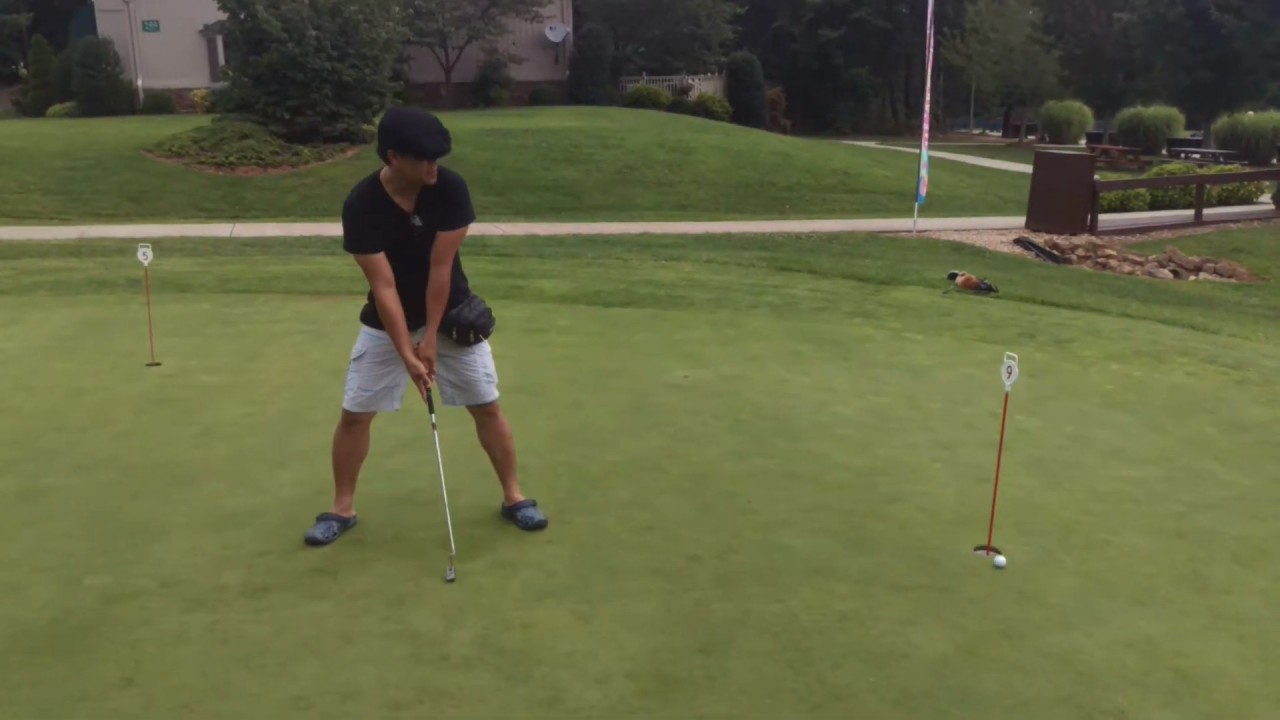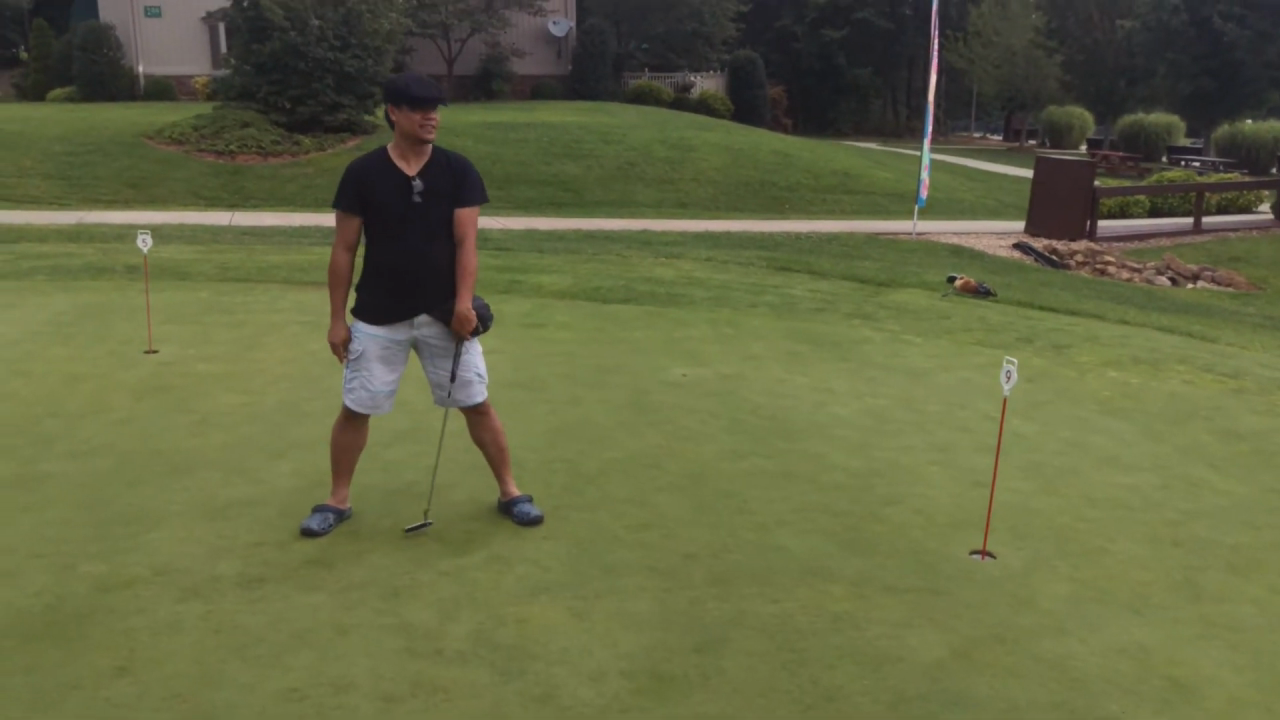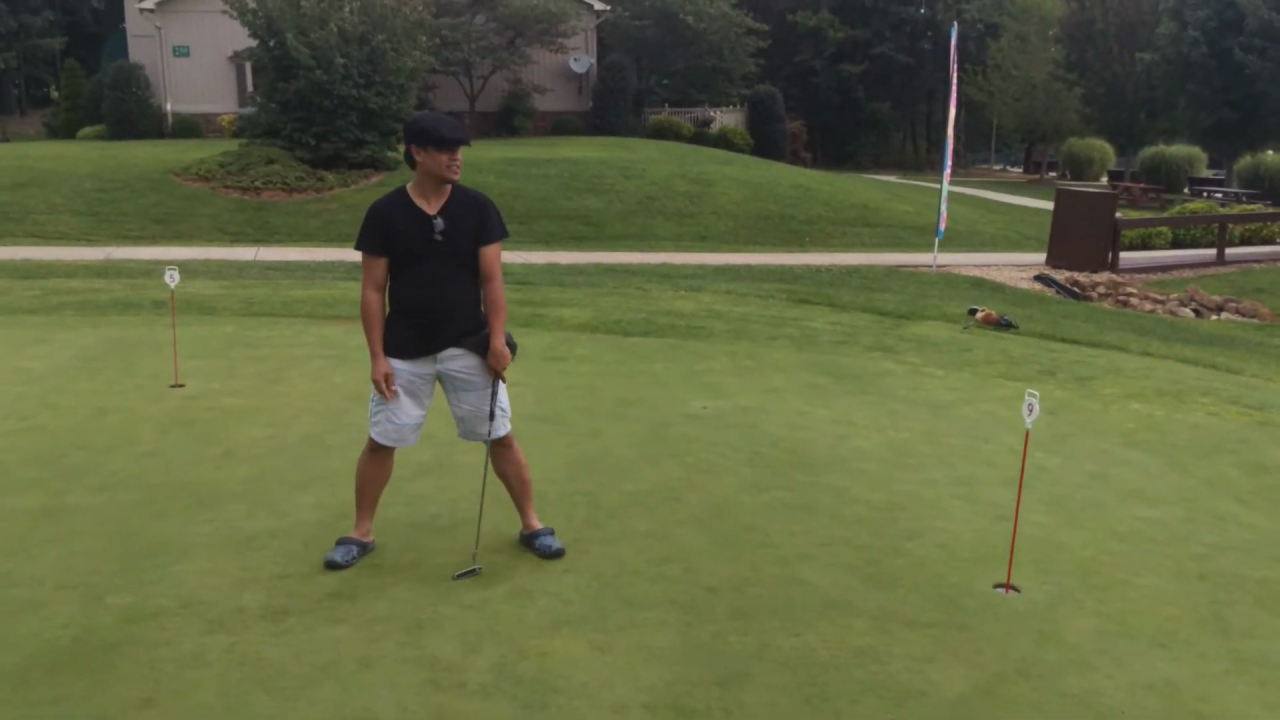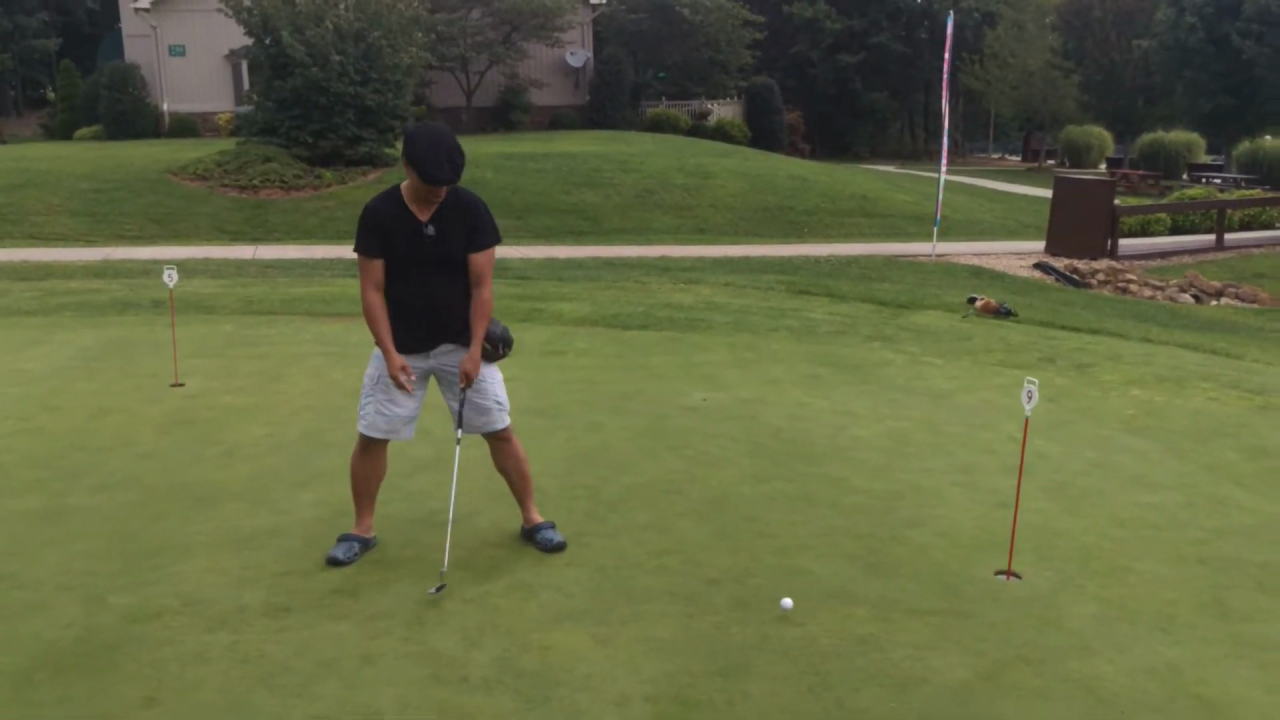
dt=1s
person 1, frame 1
left shoulder: (450, 188)
right shoulder: (361, 205)
left elbow: (441, 268)
right elbow: (383, 287)
left wrist: (431, 336)
right wrist: (407, 355)
left hip: (450, 314)
right hip: (387, 323)
left knee: (487, 406)
right knee: (354, 413)
left ankle: (513, 496)
right ankle: (342, 508)
person 1, frame 2
left shoulder: (457, 170)
right shoulder: (362, 173)
left elbow: (465, 243)
right elbow: (344, 250)
left wrist: (463, 302)
right wrist: (337, 317)
left hip: (442, 313)
right hip: (376, 319)
left knee: (476, 404)
right knee: (355, 408)
left ankle: (509, 492)
right ankle: (338, 500)
person 1, frame 3
left shoulder: (477, 207)
right shoulder: (384, 213)
left elbow: (491, 279)
right elbow: (373, 291)
left wrist: (497, 339)
right wrist: (377, 356)
left hip: (468, 346)
right hip: (404, 352)
left knee: (500, 436)
right knee: (381, 442)
left ankle: (531, 525)
right ankle: (361, 533)
person 1, frame 4
left shoulder: (471, 210)
right shoulder: (378, 214)
left elbow: (481, 286)
right elbow: (372, 291)
left wrist: (475, 349)
right wrist: (390, 353)
left hip: (460, 341)
right hip: (401, 346)
left knee: (500, 431)
right knee: (371, 436)
left ankle: (532, 518)
right ankle: (362, 529)
